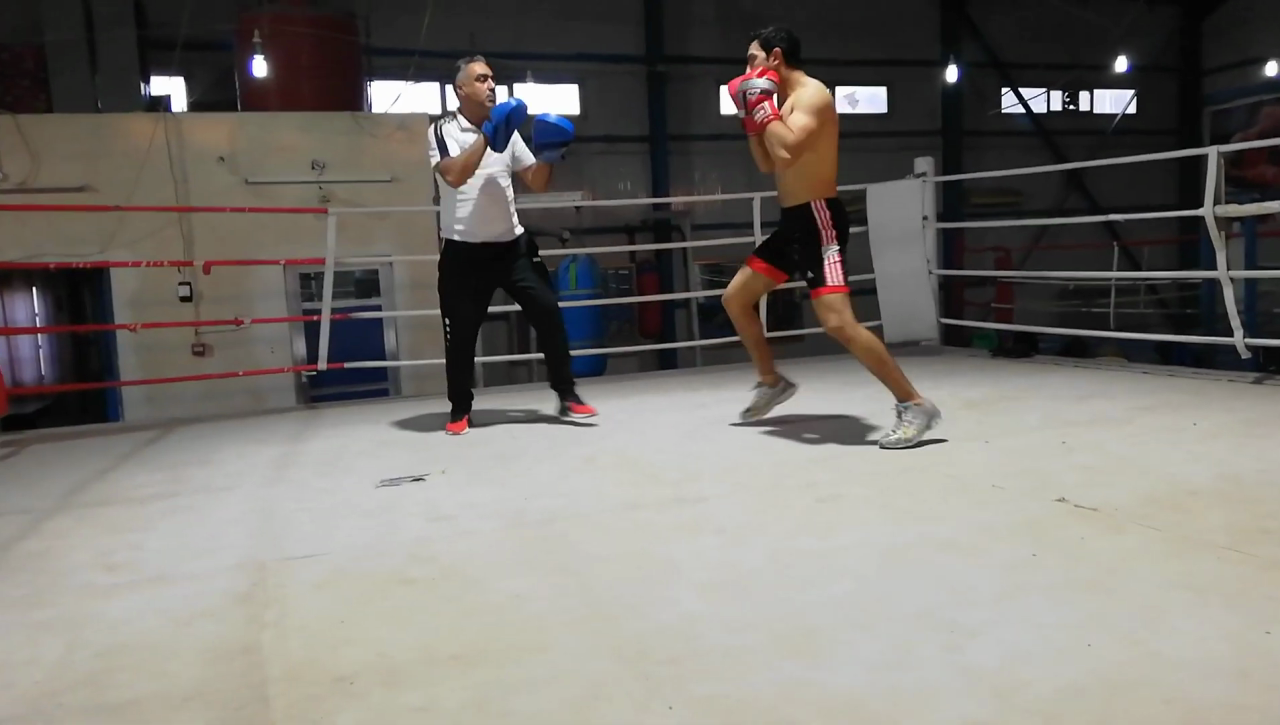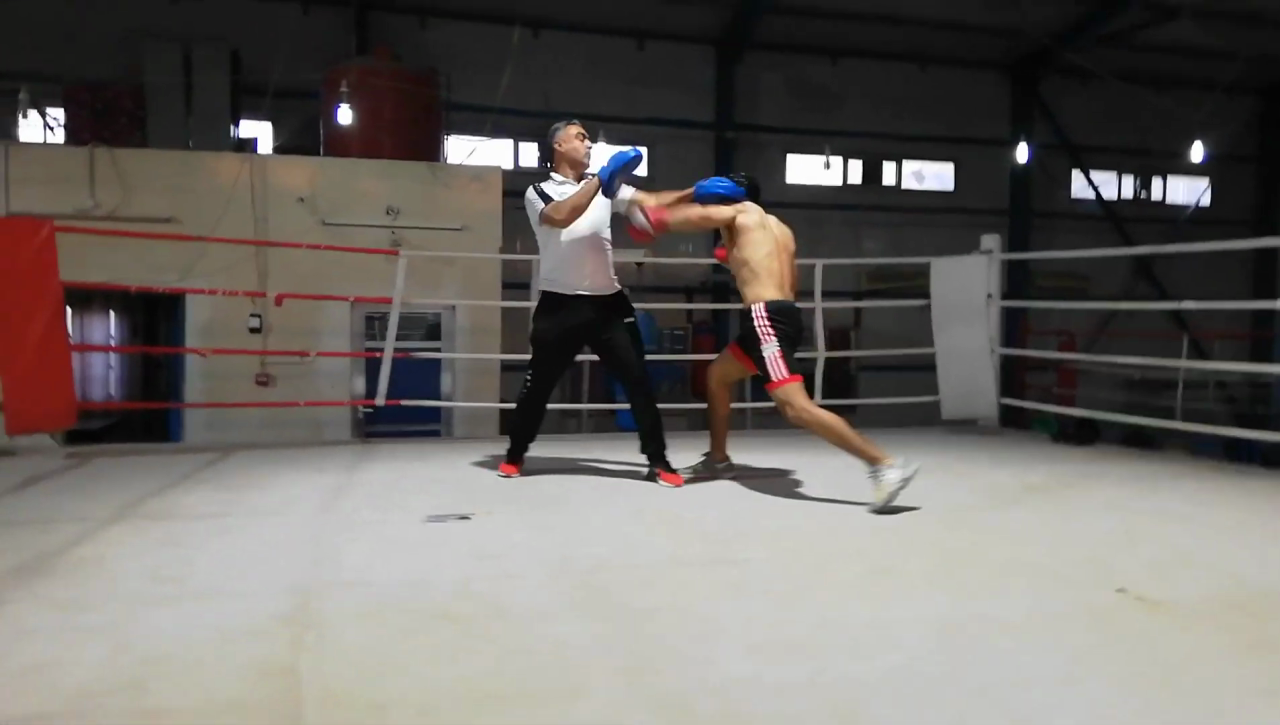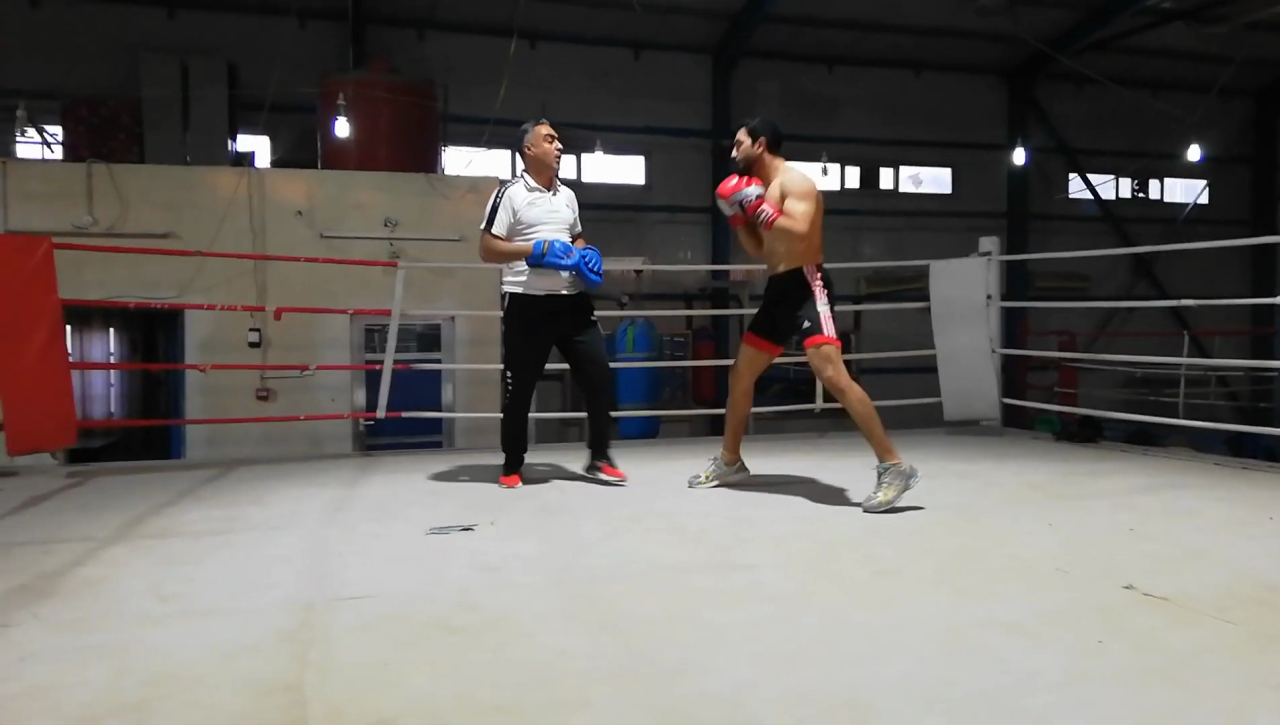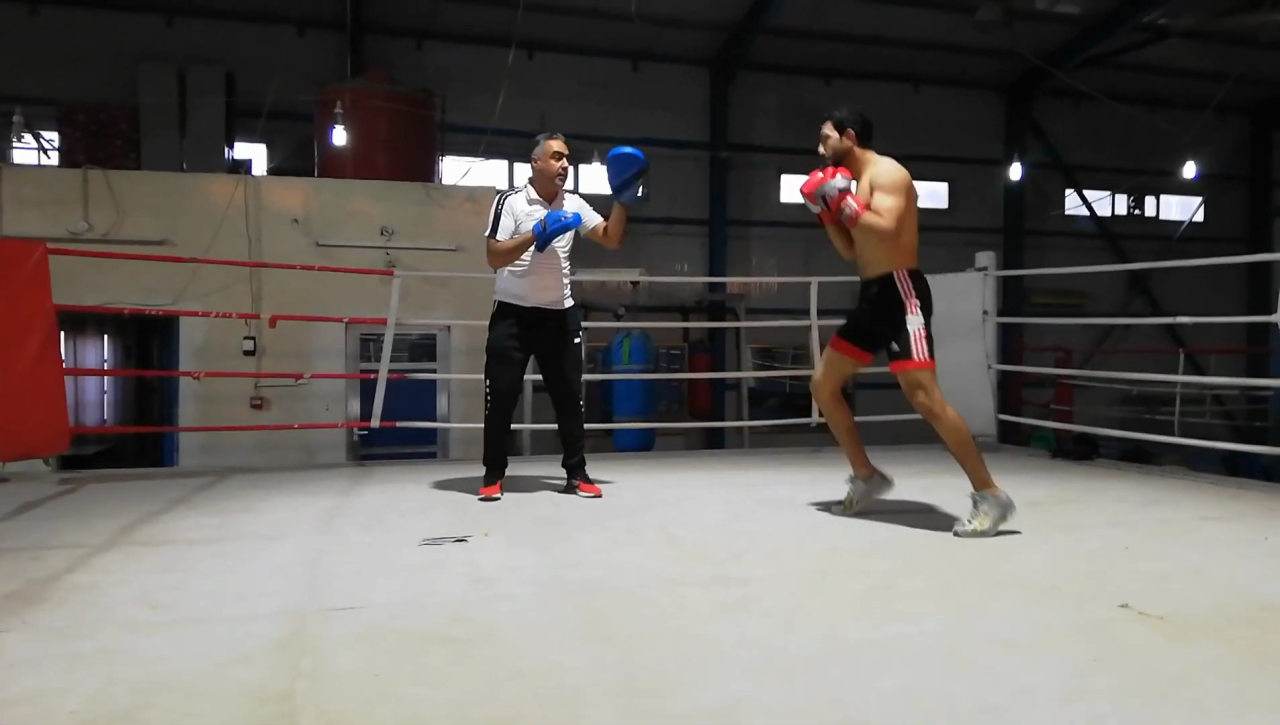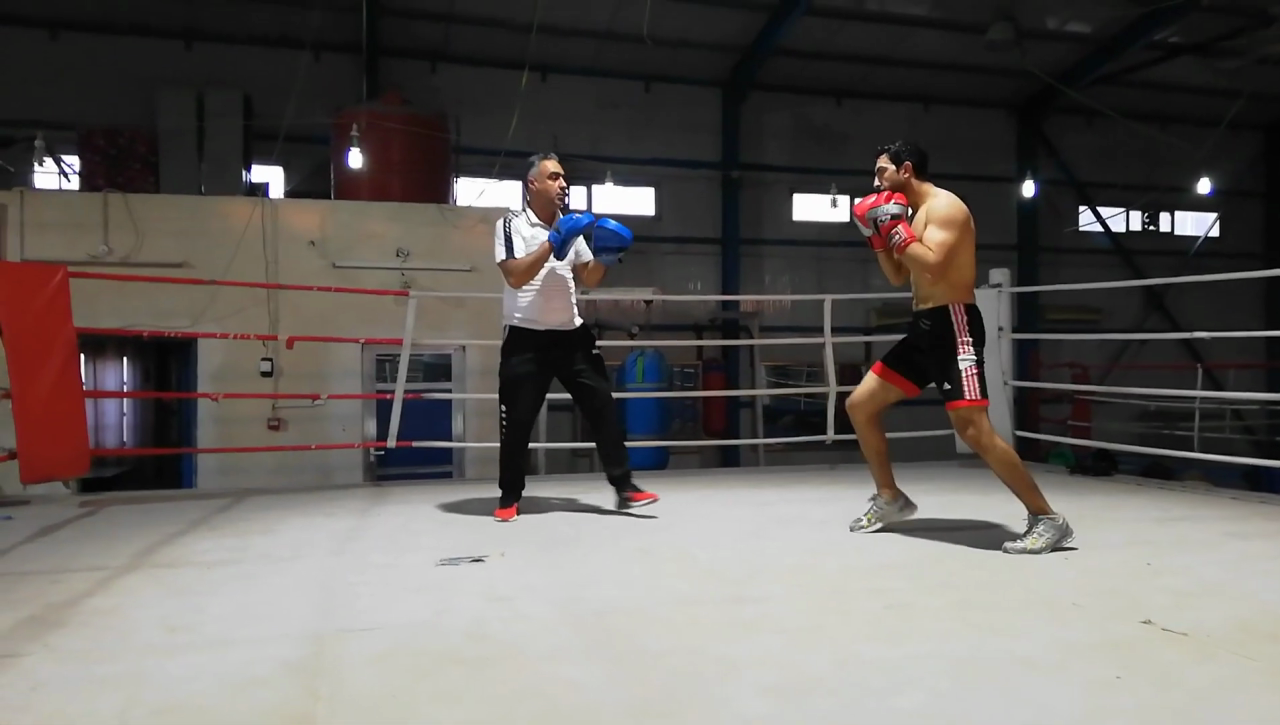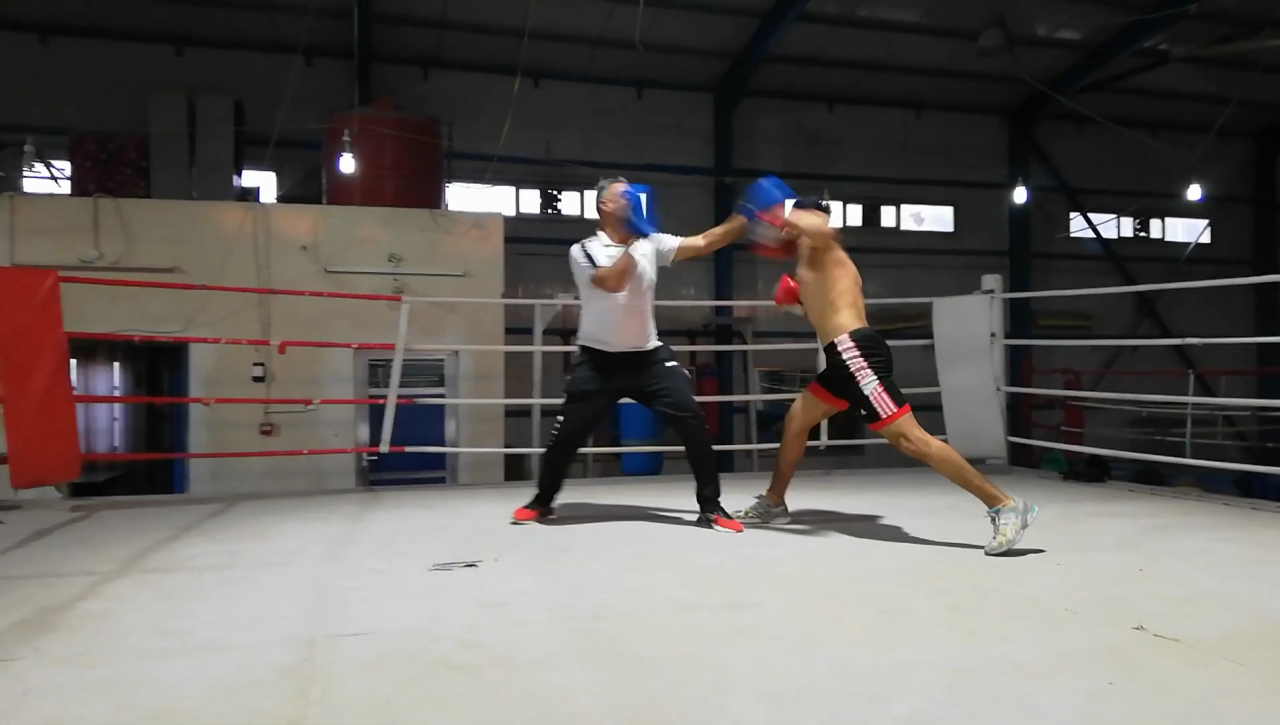
dt=0.5s
person 1, frame 1
left shoulder: (811, 94)
right shoulder: (787, 100)
left elbow: (786, 152)
right elbow: (768, 165)
left wrist: (761, 105)
right wrist: (750, 119)
left hip: (817, 219)
right hip: (791, 223)
left knee: (837, 322)
right knee: (735, 299)
left ankle: (914, 406)
right ankle: (772, 383)
person 1, frame 2
left shoulder: (740, 213)
right shoulder: (780, 230)
left elbow: (695, 215)
left wrist: (649, 217)
left hip: (766, 318)
right hip: (774, 316)
left knee: (795, 406)
right knee: (717, 378)
left ankle: (886, 465)
right ankle: (716, 460)
person 1, frame 3
left shoulder: (794, 181)
right shoulder: (764, 188)
left elbow: (799, 234)
left wrist: (756, 207)
right wrist: (738, 214)
left hip: (805, 286)
right hip: (777, 289)
left knee: (832, 373)
right knee: (741, 375)
left ankle: (893, 467)
right ankle: (729, 463)
person 1, frame 4
left shoulder: (885, 173)
right shoulder: (856, 182)
left elbow: (884, 231)
left wrist: (842, 201)
right wrist: (826, 211)
left hip: (900, 293)
right hip: (871, 297)
left knee: (924, 398)
right knee: (823, 384)
left ankle: (991, 496)
right ankle: (868, 478)
person 1, frame 5
left shoulder: (945, 205)
right shoulder: (913, 214)
left elbow: (932, 267)
right elbow: (898, 277)
left wrist: (895, 228)
right wrist: (877, 234)
left hip: (953, 325)
right hip: (921, 327)
left knee: (974, 431)
right knee: (859, 405)
left ankle: (1047, 519)
right ankle: (891, 499)
person 1, frame 6
left shoulder: (818, 240)
right shoulder: (811, 267)
left elbow: (810, 223)
left wrist: (776, 213)
right wrist: (797, 299)
left hip: (855, 353)
right hip: (845, 356)
left knee: (910, 439)
right knee: (795, 422)
left ankle: (1004, 508)
right ankle: (772, 503)
person 2, frame 1
left shoulder: (508, 130)
right shoulder: (443, 130)
left elbow: (537, 183)
right elbow: (454, 176)
left wrist: (550, 155)
right wrist: (487, 137)
left hip: (512, 245)
right hip: (464, 251)
left knee: (548, 312)
right knee: (461, 335)
left ankle: (567, 395)
right ankle: (460, 409)
person 2, frame 2
left shoulder: (607, 187)
right shoulder: (541, 190)
left elbow: (650, 203)
right elbow: (562, 217)
left wrist: (696, 192)
right wrist: (601, 178)
left hip: (607, 301)
right hip: (559, 304)
left knee: (637, 379)
right knee: (539, 384)
left ankle: (657, 461)
right ankle: (515, 454)
person 2, frame 3
left shoulder: (567, 195)
right shoulder: (509, 193)
right elbow: (487, 248)
left wrist: (587, 254)
right wrist: (536, 251)
left hip: (571, 301)
right hip: (526, 304)
left knee: (598, 373)
right knee: (519, 387)
left ankle: (599, 457)
right ankle: (512, 465)
person 2, frame 4
left shoulder: (573, 205)
right shoulder: (510, 202)
left elbow: (610, 239)
right elbow: (494, 257)
left wrist: (623, 198)
right wrist: (537, 233)
left hip: (560, 314)
right hip: (512, 315)
left knee: (569, 394)
right knee: (501, 395)
left ankle: (576, 473)
right ankle: (493, 475)
person 2, frame 5
left shoulder: (575, 226)
right shoulder: (511, 225)
left elbow: (587, 280)
right elbow: (515, 276)
left wrist: (605, 259)
right wrist: (554, 243)
left hip: (571, 335)
right hip: (526, 339)
left knee: (602, 405)
right knee: (518, 421)
left ankle: (624, 486)
right ankle: (509, 497)
person 2, frame 6
left shoulder: (650, 240)
right shoulder: (583, 251)
left elbow: (701, 244)
right elbow: (614, 282)
left wrist: (743, 218)
right wrist: (628, 235)
left hip: (647, 356)
right hip: (599, 360)
left knee: (692, 420)
right knee: (568, 433)
left ankle: (710, 508)
right ankle: (542, 501)
